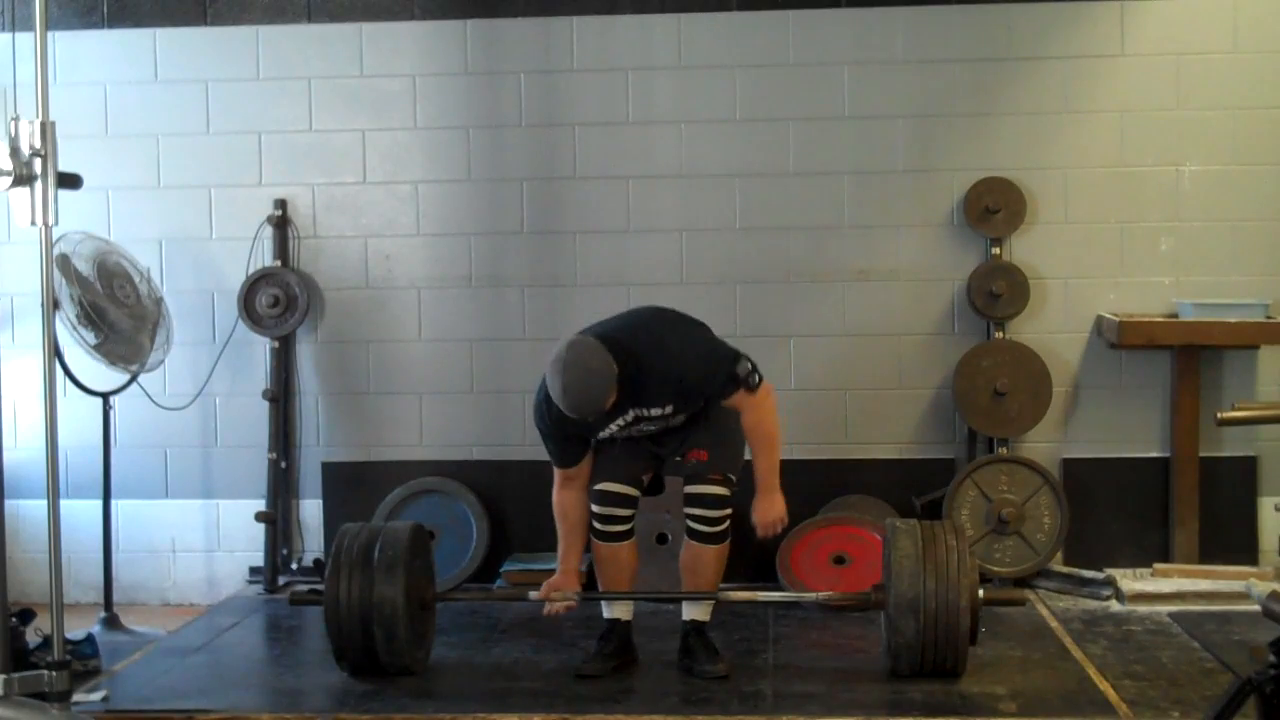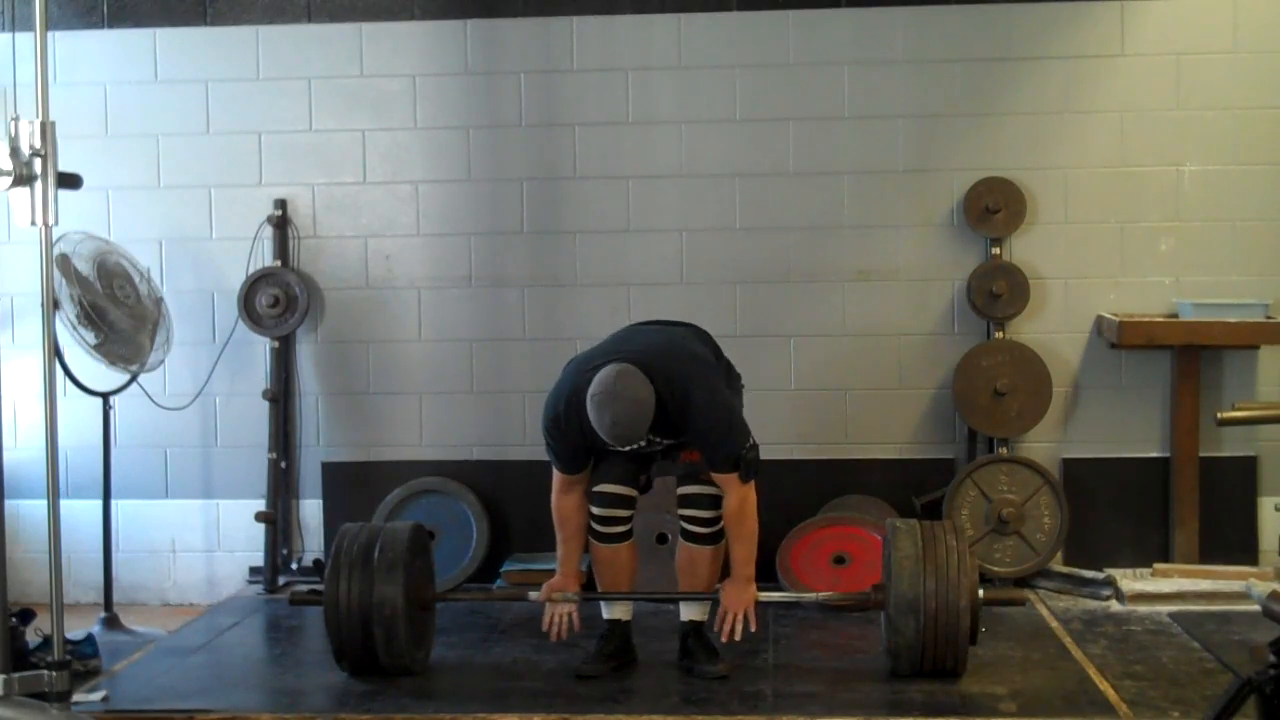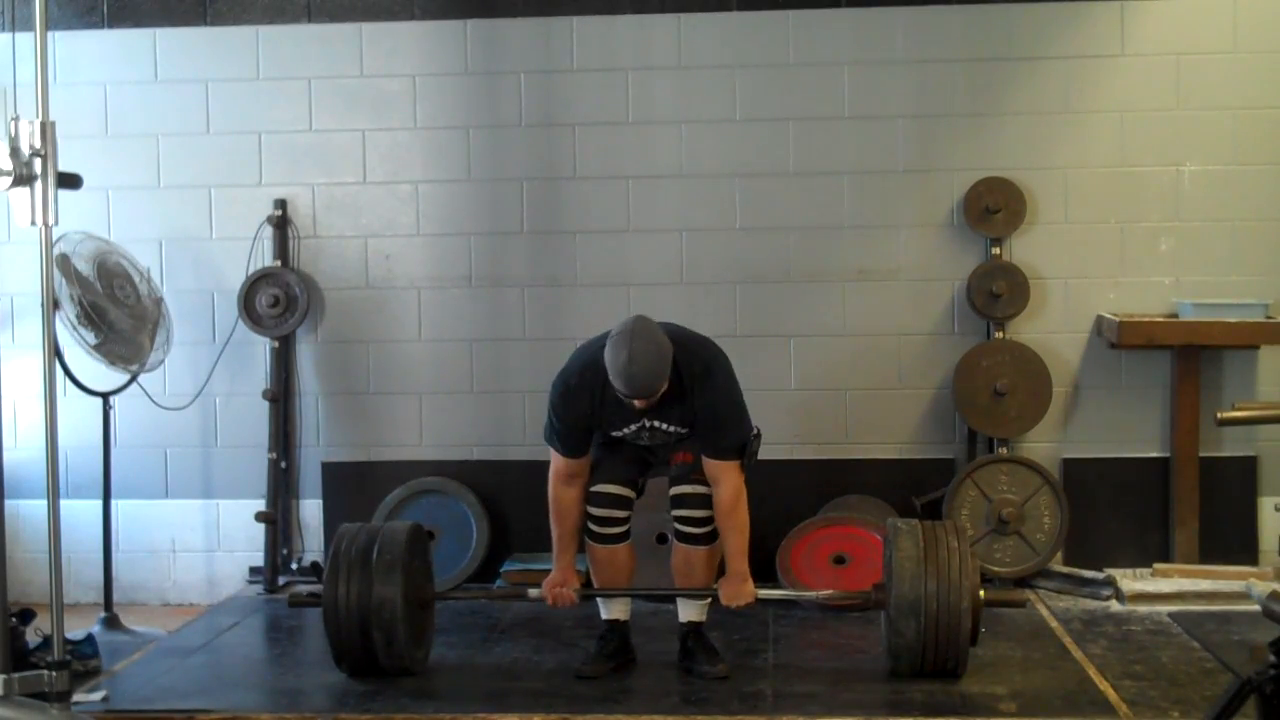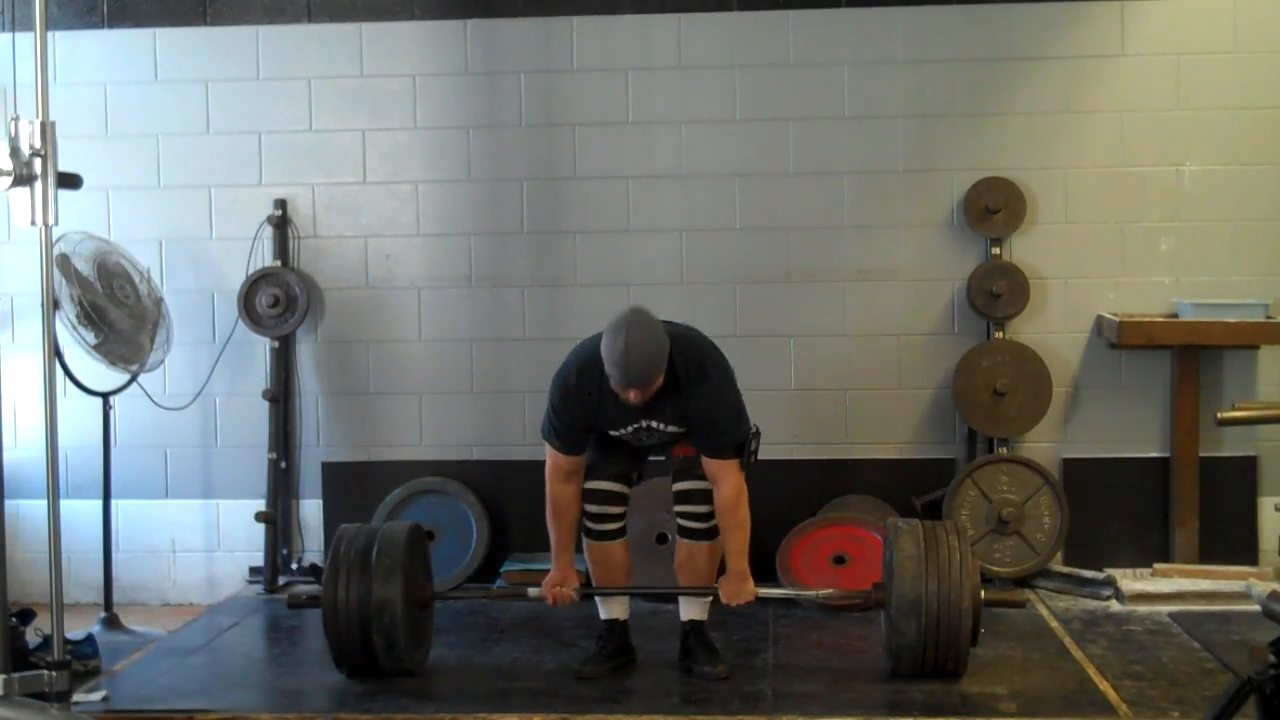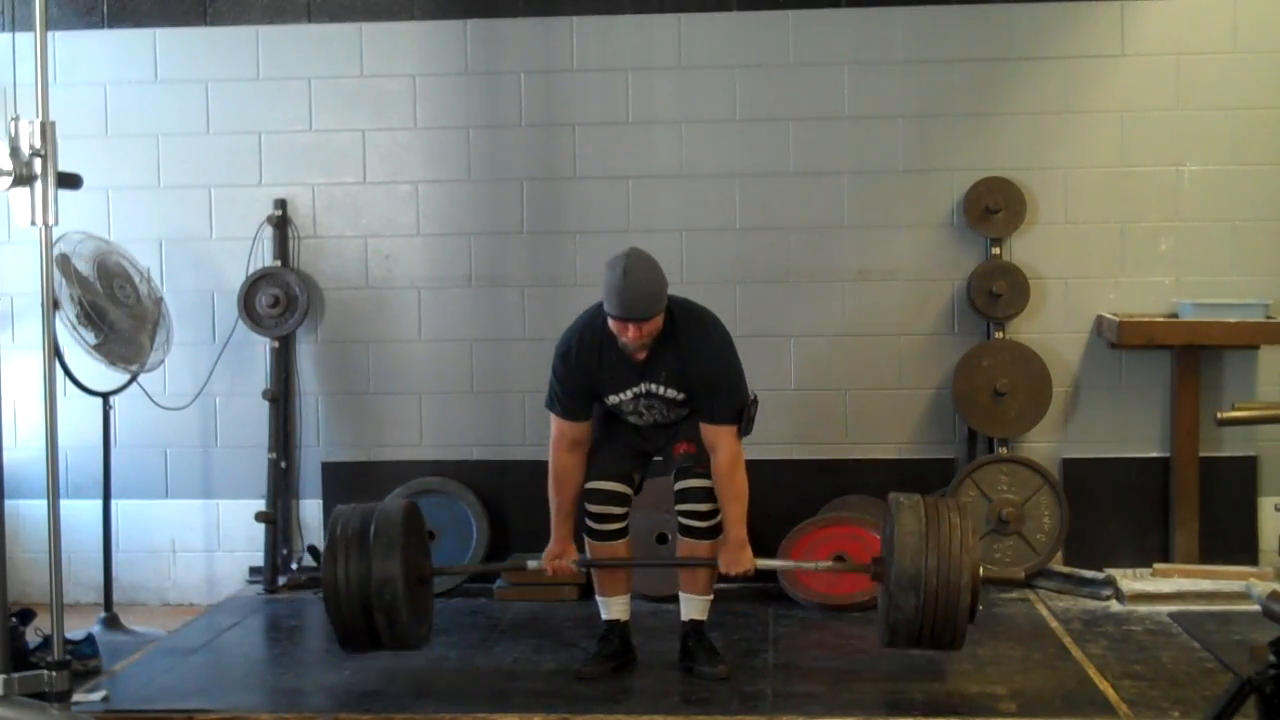
dt=0.7s
person 1, frame 1
left shoulder: (671, 348)
right shoulder: (553, 404)
left elbow: (755, 399)
right elbow: (570, 485)
left wrist: (768, 494)
right wrist: (567, 570)
left hip: (707, 408)
left knee: (708, 503)
right knee: (608, 504)
left ankle: (694, 635)
right ankle: (616, 634)
person 1, frame 2
left shoulder: (705, 400)
right shoulder: (566, 406)
left elbow: (738, 491)
right elbow: (569, 490)
left wrist: (742, 579)
right wrist: (566, 573)
left hip: (698, 389)
left knee: (703, 507)
right knee: (606, 506)
left ankle: (693, 635)
right ankle: (616, 635)
person 1, frame 3
left shoulder: (709, 375)
right shoulder: (576, 382)
left elbow: (727, 482)
right elbow: (567, 478)
left wrist: (738, 572)
right wrist: (563, 566)
left hip: (694, 433)
right hip: (616, 438)
left knee: (696, 513)
right knee: (602, 511)
left ankle: (692, 636)
right ankle: (615, 636)
person 1, frame 4
left shoulder: (706, 373)
right shoulder: (576, 379)
left elbow: (727, 481)
right elbow: (563, 476)
left wrist: (738, 571)
right wrist: (562, 565)
left hip: (687, 428)
right hip: (613, 433)
left knee: (698, 507)
right knee: (599, 507)
left ankle: (694, 634)
right ankle: (614, 634)
person 1, frame 5
left shoulder: (705, 338)
right shoulder: (578, 345)
left elbow: (724, 449)
right elbow: (568, 446)
left wrist: (736, 540)
right wrist: (561, 536)
left hip: (693, 418)
right hip: (617, 420)
left knee: (699, 505)
right knee: (601, 506)
left ankle: (694, 634)
right ankle: (615, 635)
